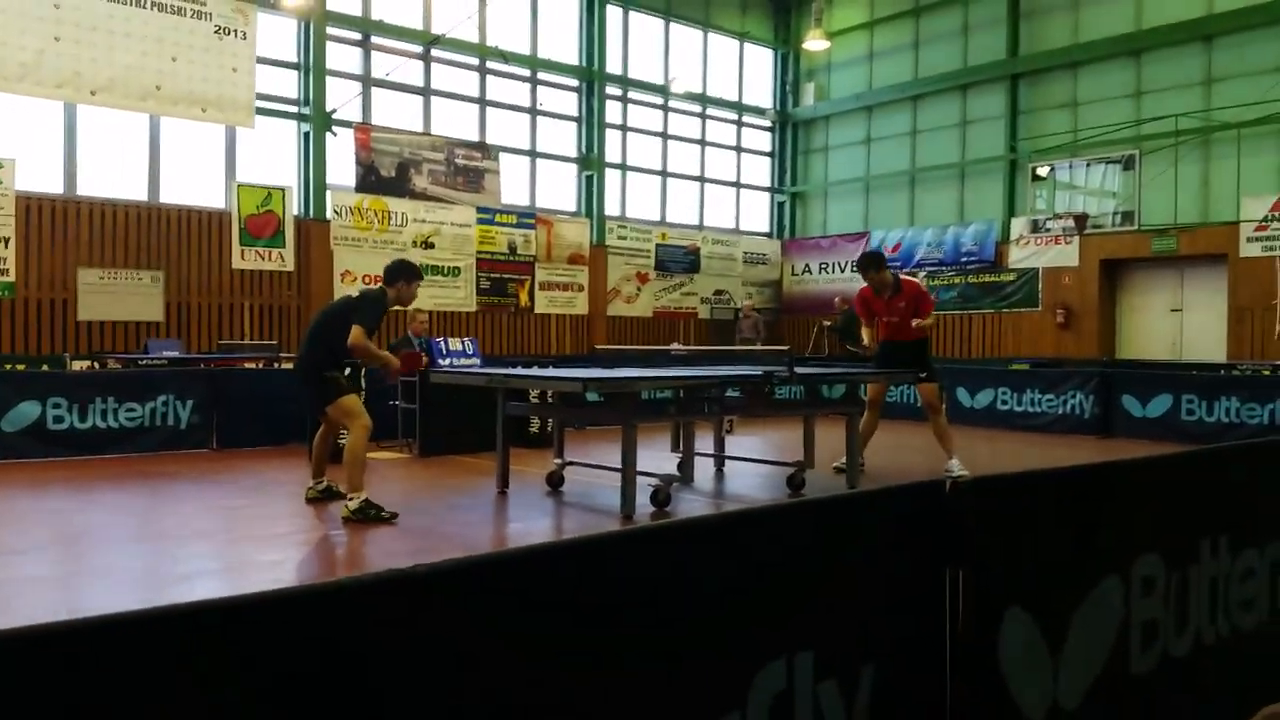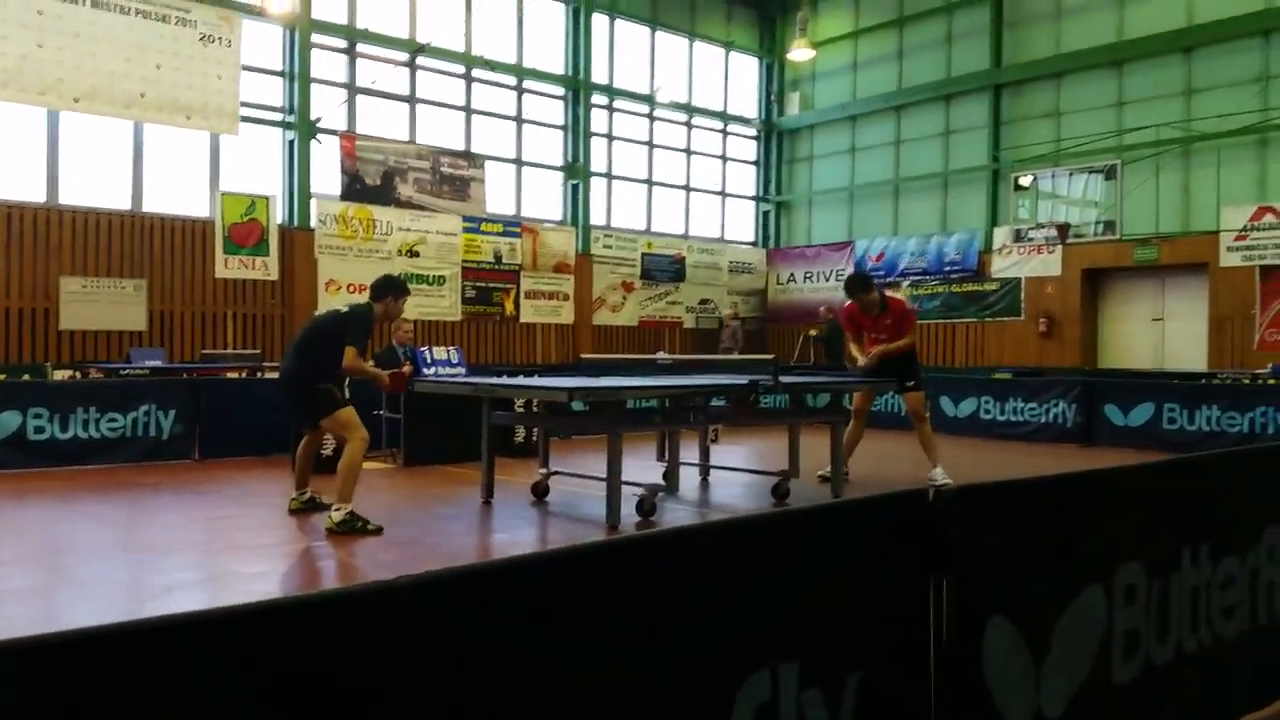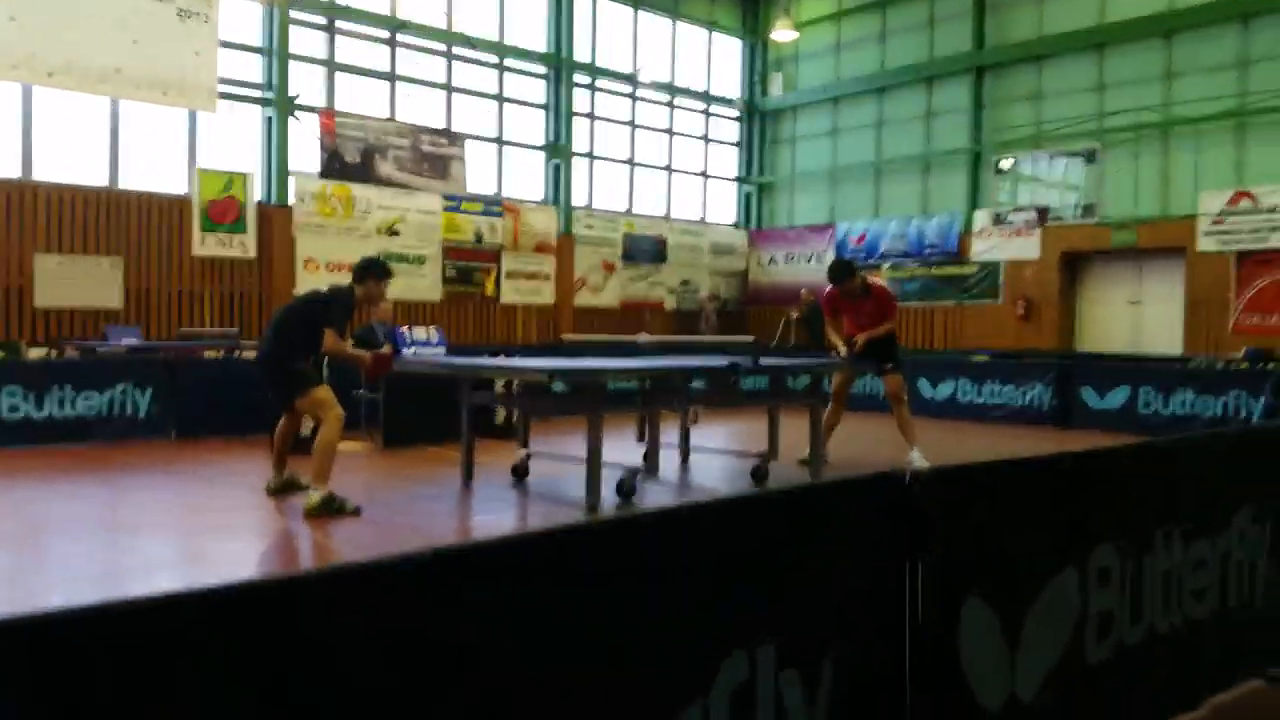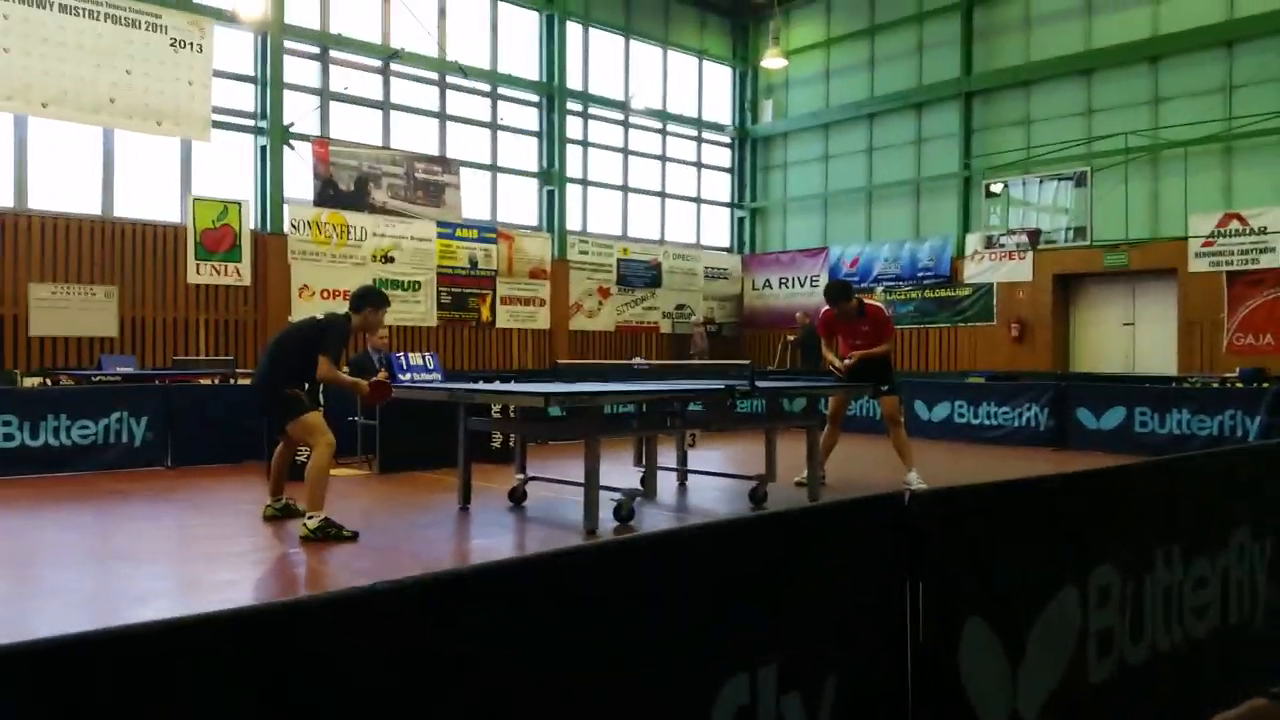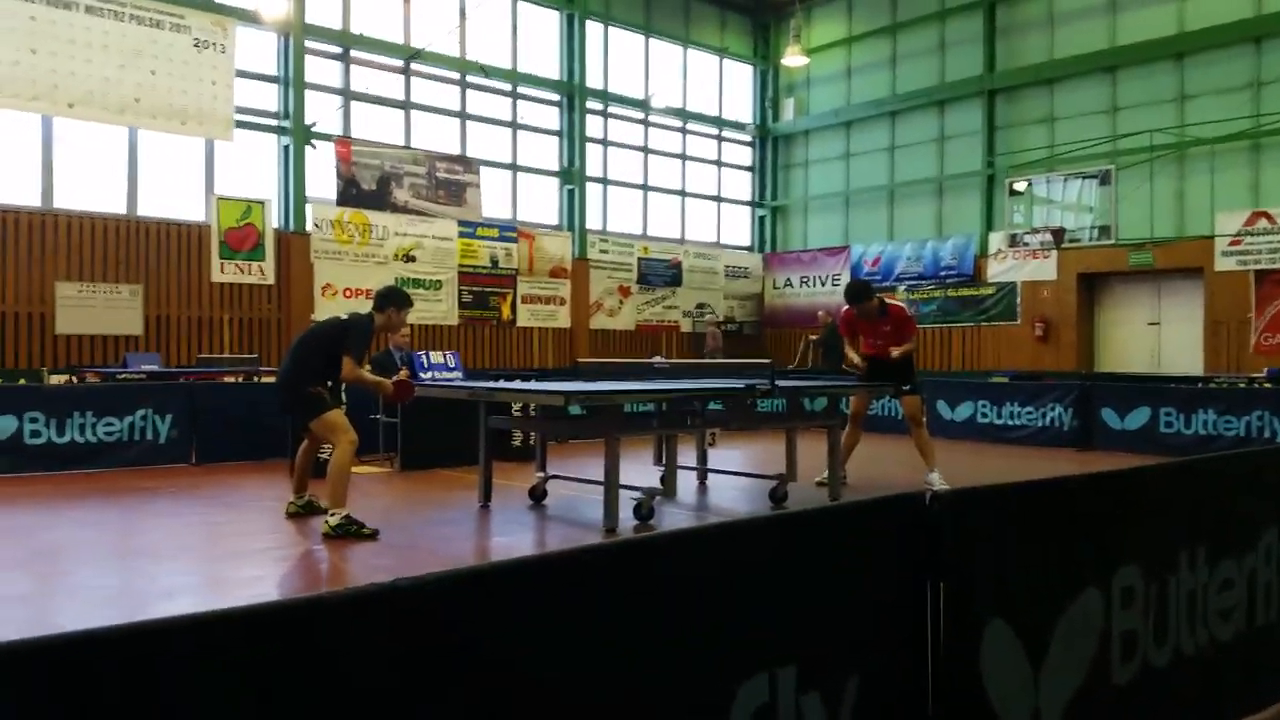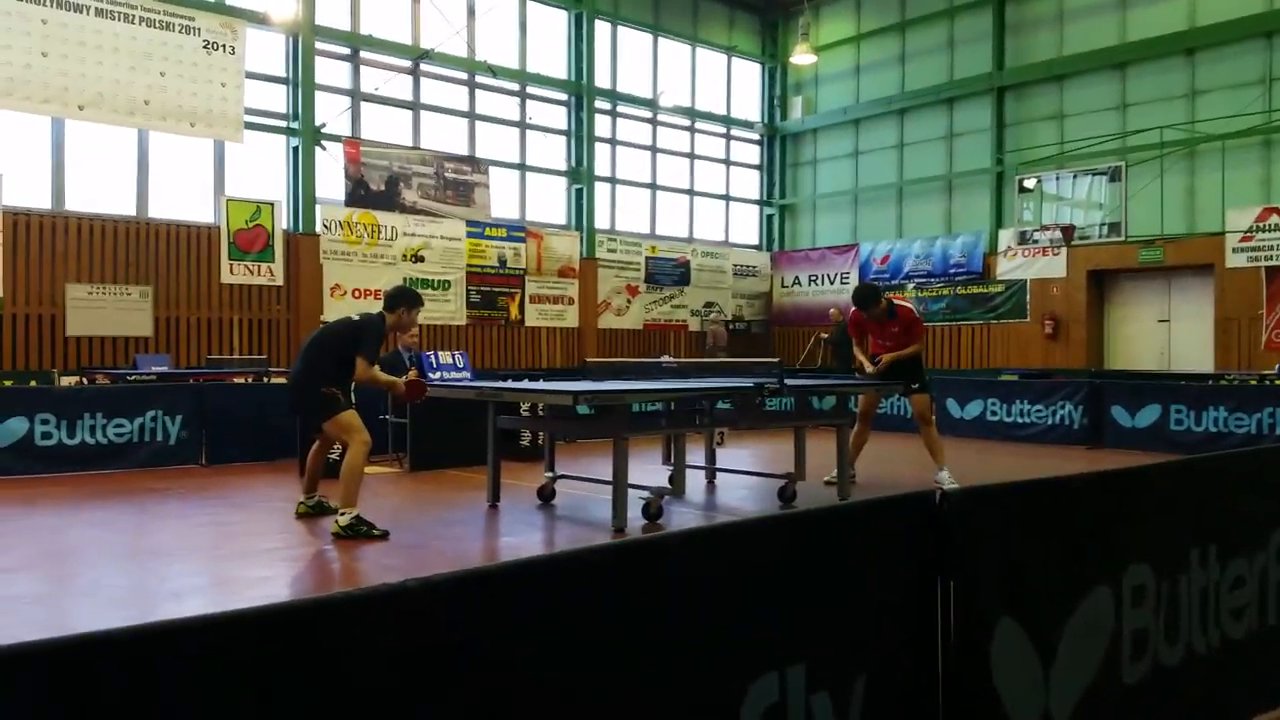
dt=0.2s
person 1, frame 1
left shoulder: (369, 298)
right shoulder: (375, 302)
right elbow: (355, 343)
left wrist: (382, 361)
right wrist: (386, 359)
left hip: (312, 362)
right hip: (320, 366)
left knee: (332, 423)
right knee: (360, 425)
left ankle: (318, 485)
right ankle: (356, 503)
person 1, frame 2
left shoulder: (356, 313)
right shoulder: (363, 317)
right elbow: (350, 364)
left wrist: (376, 375)
right wrist: (376, 375)
left hip: (296, 374)
right hip: (309, 379)
left knee: (315, 434)
right knee: (357, 437)
left ankle: (301, 497)
right ankle: (341, 515)
person 1, frame 3
left shoulder: (338, 295)
right shoulder: (344, 299)
left elbow: (324, 343)
right elbow: (330, 346)
left wrist: (357, 356)
right wrist: (358, 356)
left hip: (274, 354)
right hip: (286, 358)
left knee: (293, 414)
right knee: (333, 417)
left ankle: (279, 477)
right ankle: (319, 495)
person 1, frame 4
left shoulder: (334, 323)
right shoulder: (339, 327)
left elbow: (321, 370)
right elbow: (324, 374)
left wrist: (355, 384)
right wrist: (354, 383)
left hip: (271, 380)
right hip: (279, 384)
left knee: (290, 440)
right knee: (324, 443)
left ankle: (276, 504)
right ankle: (314, 522)
person 1, frame 5
left shoulder: (357, 323)
right shoulder: (362, 327)
left elbow: (347, 369)
right elbow: (348, 373)
left wrist: (378, 383)
right wrist: (378, 383)
left hip: (294, 379)
right hip: (302, 383)
left knee: (315, 438)
right knee: (346, 440)
left ankle: (299, 501)
right ankle: (336, 519)
person 1, frame 6
left shoulder: (369, 323)
right shoulder: (374, 327)
left elbow: (360, 369)
right elbow: (362, 374)
left wrist: (391, 382)
right wrist: (391, 382)
left hip: (304, 380)
right hip: (315, 384)
left knee: (326, 439)
right knee: (359, 441)
left ankle: (309, 501)
right ankle: (346, 519)
person 2, frame 1
left shoulder: (914, 287)
right shoulder: (864, 294)
left elbow: (930, 319)
right elbow: (867, 324)
left wrist: (920, 324)
right wrist: (867, 339)
left hip: (916, 348)
right hip: (887, 347)
left knee: (932, 404)
right knee: (873, 403)
left ankle: (952, 460)
person 2, frame 2
left shoulder: (899, 304)
right shoulder: (850, 310)
left elbow: (910, 339)
right elbow: (853, 341)
left wrist: (883, 349)
right wrist: (859, 356)
left hip: (903, 358)
right hip: (873, 360)
left knee: (919, 414)
right knee: (858, 412)
left ankle: (936, 469)
right ankle: (841, 465)
person 2, frame 3
left shoulder: (881, 289)
right shoulder: (831, 294)
left elbow: (891, 324)
right elbow: (830, 326)
left wrist: (867, 337)
right wrist: (839, 344)
left hip: (882, 342)
right hip: (852, 342)
left knee: (896, 396)
right knee: (837, 394)
left ankle: (914, 452)
person 2, frame 4
left shoulder: (877, 311)
right shoulder: (827, 315)
left elbow: (889, 345)
right elbow: (826, 346)
left wrist: (864, 354)
right wrist: (834, 360)
left hip: (877, 363)
right hip: (848, 364)
left knee: (893, 418)
right knee: (833, 417)
left ankle: (911, 473)
person 2, frame 5
left shoulder: (898, 310)
right shoulder: (848, 314)
left elbow: (912, 342)
right elbow: (848, 345)
left wrist: (900, 351)
right wrist: (855, 356)
left hip: (899, 363)
right hip: (870, 362)
left knee: (915, 418)
right knee: (855, 416)
left ankle: (932, 473)
right ankle: (838, 470)
person 2, frame 6
left shoulder: (907, 311)
right shoulder: (857, 315)
left elbow: (920, 345)
right elbow: (857, 345)
left wrist: (893, 356)
right wrist: (865, 362)
left hip: (908, 362)
right hip: (879, 362)
left knee: (924, 417)
right knee: (863, 415)
left ankle: (942, 472)
right ankle: (847, 468)
